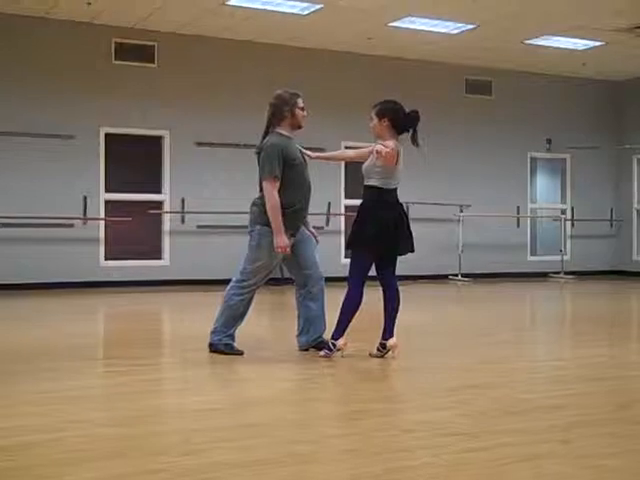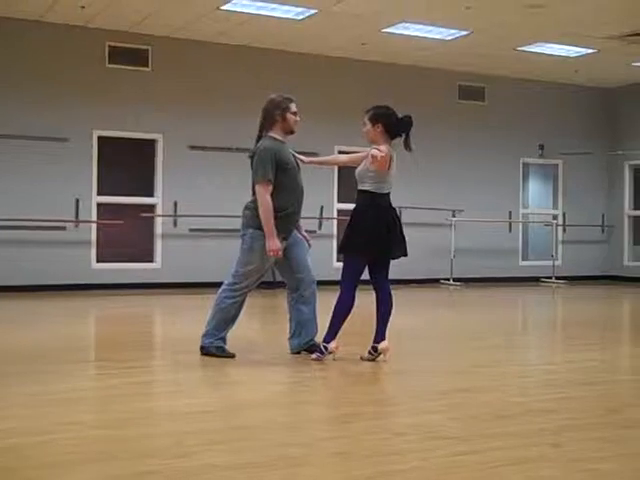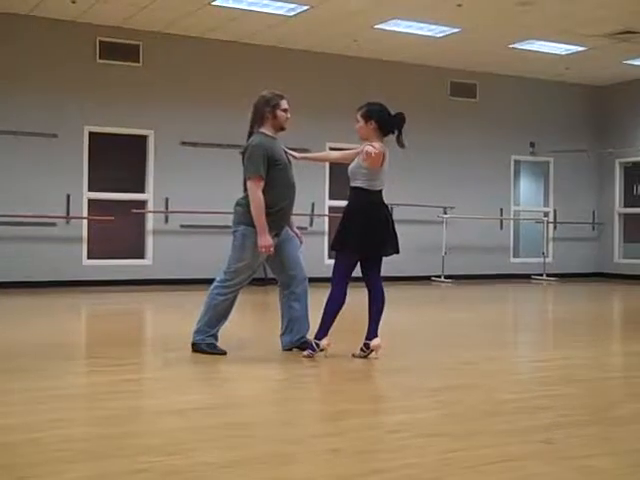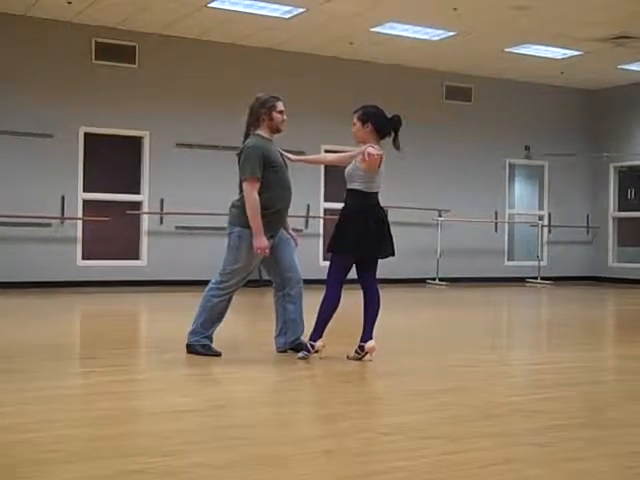
dt=0.3s
person 1, frame 1
left shoulder: (290, 144)
right shoulder: (274, 145)
right elbow: (270, 191)
left wrist: (305, 225)
right wrist: (278, 233)
left hip: (295, 228)
right hip: (270, 228)
left knee: (312, 280)
right knee: (246, 284)
left ankle: (312, 338)
right ankle: (220, 338)
person 1, frame 2
left shoulder: (283, 148)
right shoulder: (267, 149)
right elbow: (263, 195)
left wrist: (298, 229)
right wrist: (271, 237)
left hip: (287, 232)
right hip: (263, 232)
left knee: (304, 284)
right knee: (238, 286)
left ankle: (303, 341)
right ankle: (211, 341)
person 1, frame 3
left shoulder: (275, 144)
right shoulder: (258, 145)
right elbow: (254, 191)
left wrist: (290, 225)
right wrist: (262, 233)
left hip: (279, 229)
right hip: (254, 228)
left knee: (295, 281)
right knee: (230, 283)
left ankle: (295, 338)
right ankle: (203, 337)
person 1, frame 4
left shoulder: (271, 147)
right shoulder: (254, 147)
right elbow: (250, 192)
left wrist: (286, 228)
right wrist: (258, 235)
left hip: (275, 231)
right hip: (250, 230)
left knee: (290, 282)
right knee: (225, 284)
left ankle: (289, 339)
right ankle: (198, 338)
person 2, frame 1
left shoulder: (390, 147)
right shoulder: (384, 147)
right elbow: (349, 154)
left wrist: (382, 153)
right wrist: (315, 155)
left hip: (376, 216)
right hip: (388, 217)
left knee: (356, 280)
right knee: (388, 279)
left ankle: (337, 338)
right ankle: (387, 338)
person 2, frame 2
left shoulder: (382, 153)
right shoulder: (376, 153)
left elbow: (380, 164)
right elbow: (342, 159)
left wrist: (376, 158)
right wrist: (309, 160)
left hip: (369, 220)
right hip: (380, 221)
left knee: (348, 284)
right knee: (381, 283)
left ankle: (329, 341)
right ankle: (380, 341)
person 2, frame 3
left shoulder: (375, 150)
right shoulder: (369, 150)
left elbow: (372, 159)
right elbow: (334, 156)
left wrist: (370, 153)
right wrist: (301, 156)
left hip: (362, 217)
right hip: (373, 217)
left knee: (339, 280)
right knee: (373, 280)
left ankle: (320, 338)
right ankle: (371, 338)
person 2, frame 4
left shoulder: (371, 153)
right shoulder: (364, 153)
left elbow: (373, 158)
right elbow: (330, 159)
left wrist: (370, 154)
right wrist: (297, 158)
left hip: (358, 219)
right hip: (368, 220)
left knee: (334, 282)
right knee: (368, 282)
left ankle: (315, 340)
right ankle: (366, 340)
